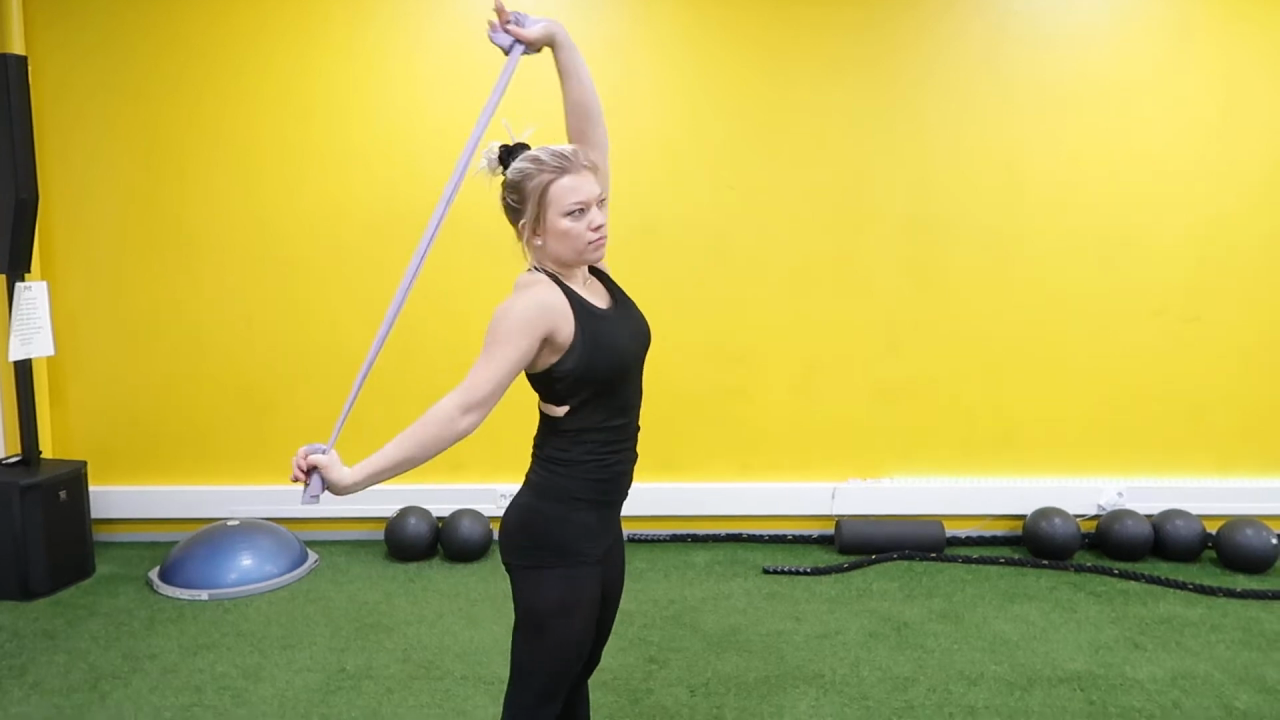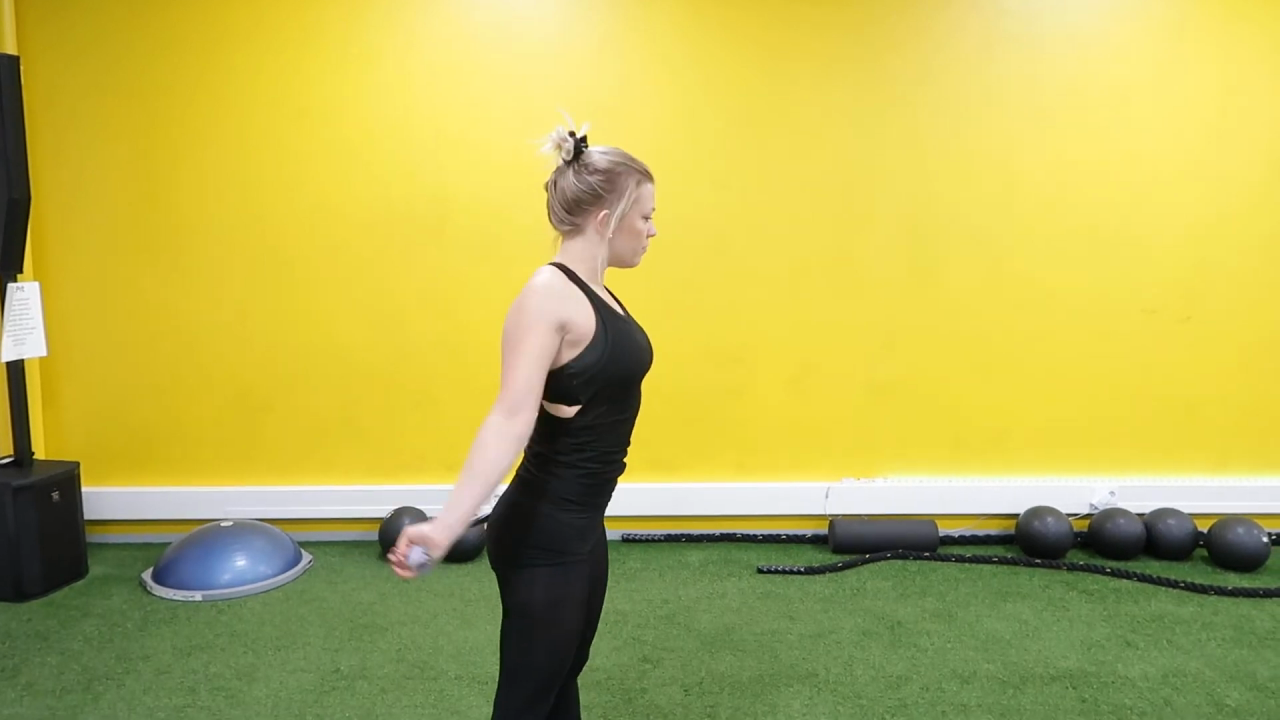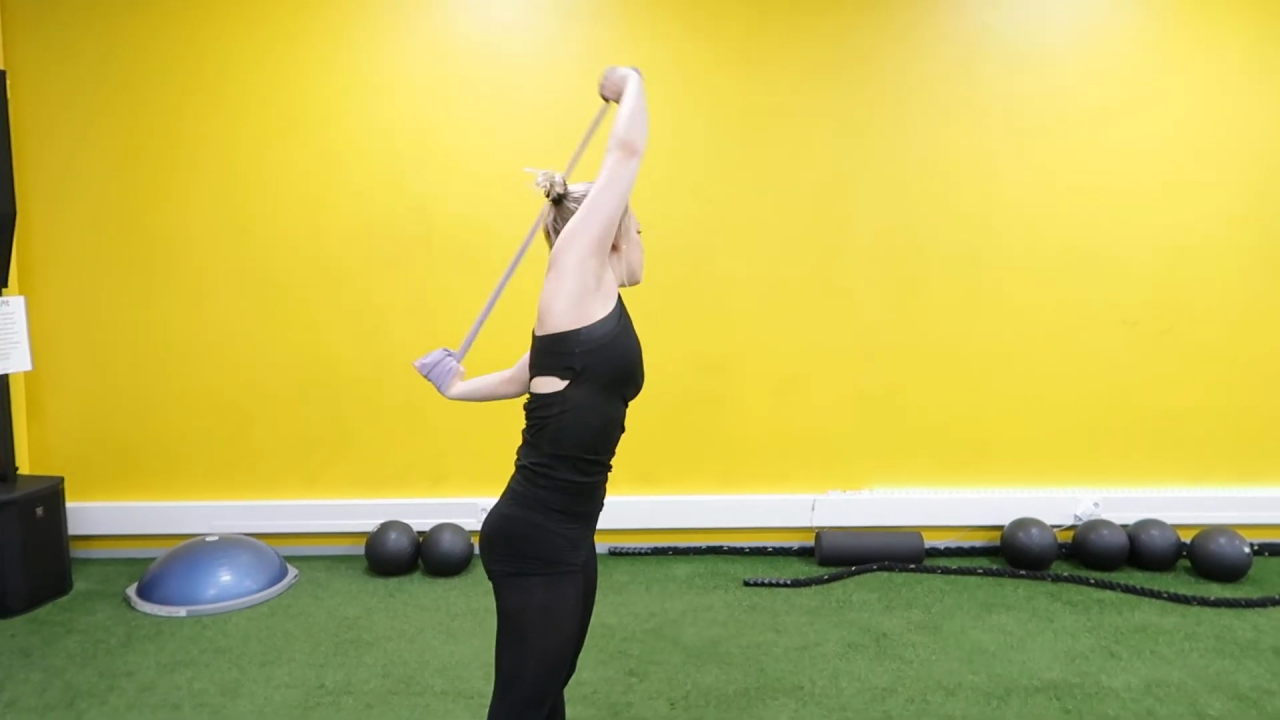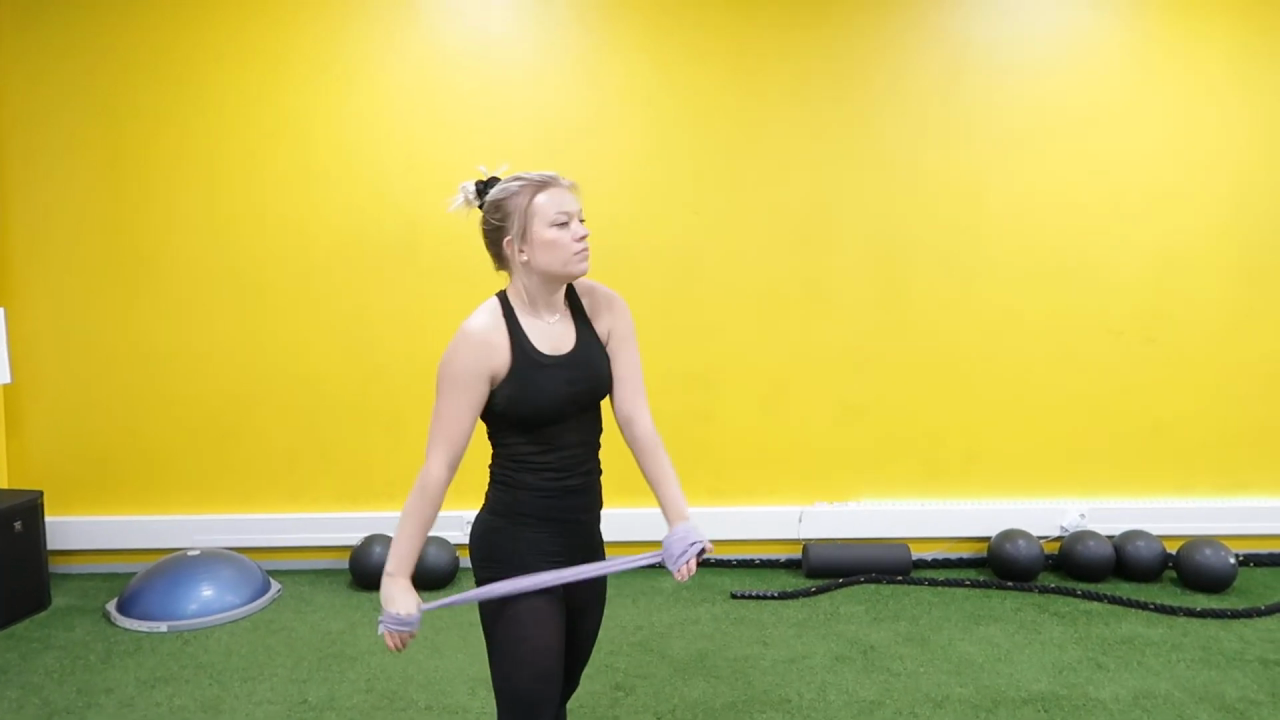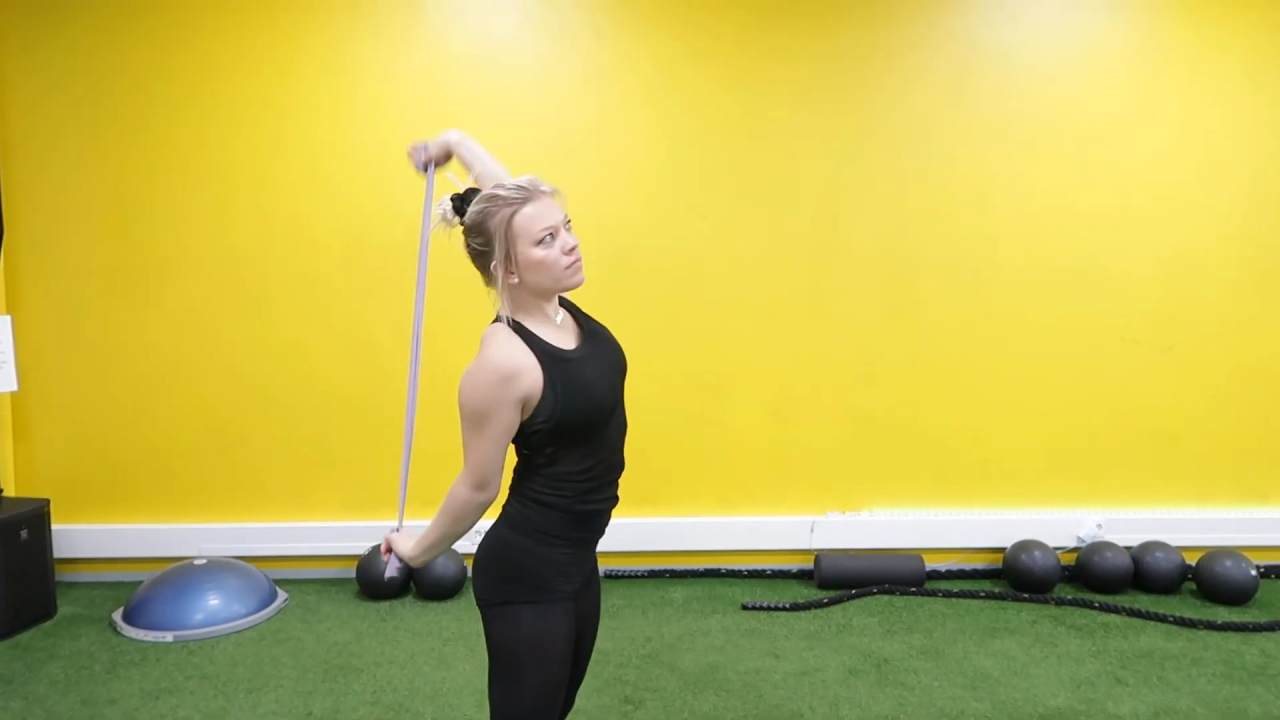
dt=1s
person 1, frame 1
left shoulder: (594, 269)
right shoulder: (535, 303)
left elbow: (590, 143)
right elbow: (465, 408)
right wrist: (356, 475)
left hip: (598, 525)
right hip: (554, 532)
person 1, frame 2
left shoulder: (592, 292)
right shoulder: (548, 295)
right elbow: (510, 418)
right wrist: (447, 526)
left hip: (580, 525)
right hip: (544, 533)
person 1, frame 3
left shoulder: (590, 310)
right shoulder: (577, 276)
left elbow: (521, 377)
right elbow: (624, 153)
left wrist: (459, 388)
right wrist: (629, 83)
left hip: (564, 535)
right hip: (536, 537)
person 1, frame 4
left shoulder: (603, 308)
right shoulder: (482, 337)
left elbow: (637, 418)
right elbow: (439, 464)
left wrist: (678, 518)
right wrist: (397, 576)
left hip: (582, 537)
right hip: (514, 547)
person 1, frame 5
left shoulder: (555, 299)
right shoulder: (501, 363)
left elbow: (514, 195)
right elbow: (477, 487)
left wrist: (458, 142)
right wrist: (418, 549)
left hip: (573, 562)
right hip: (525, 573)
